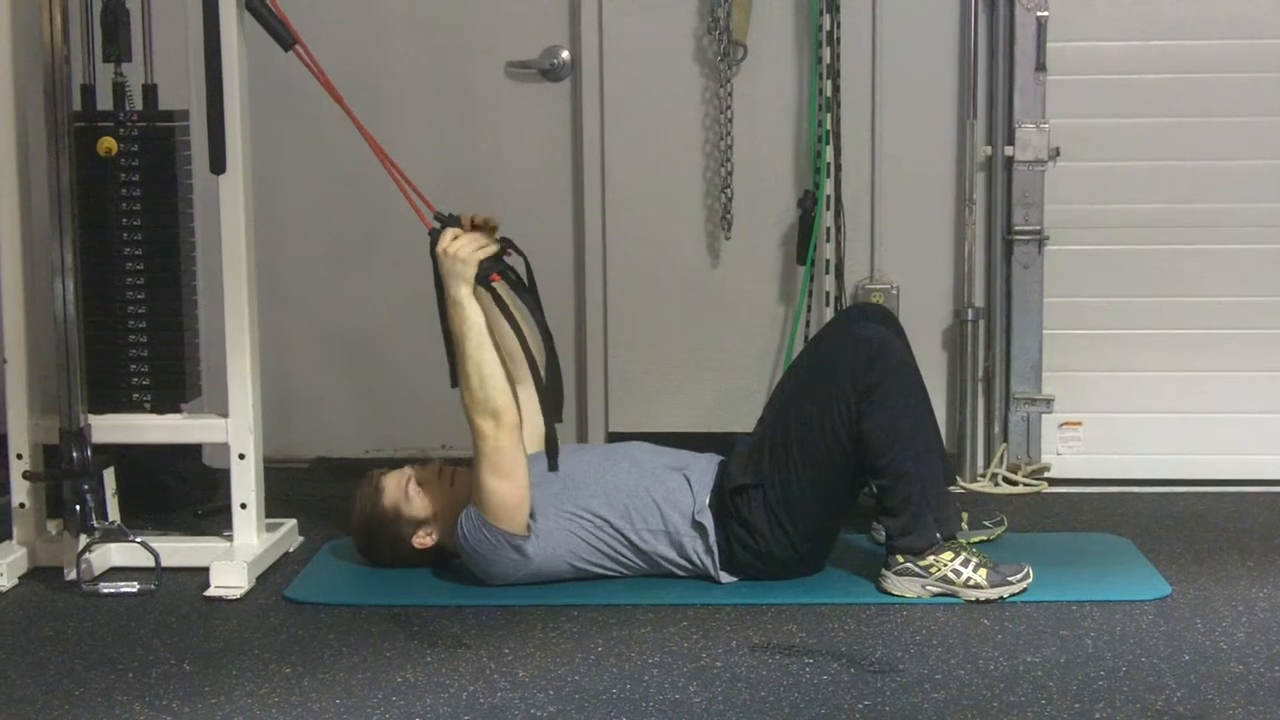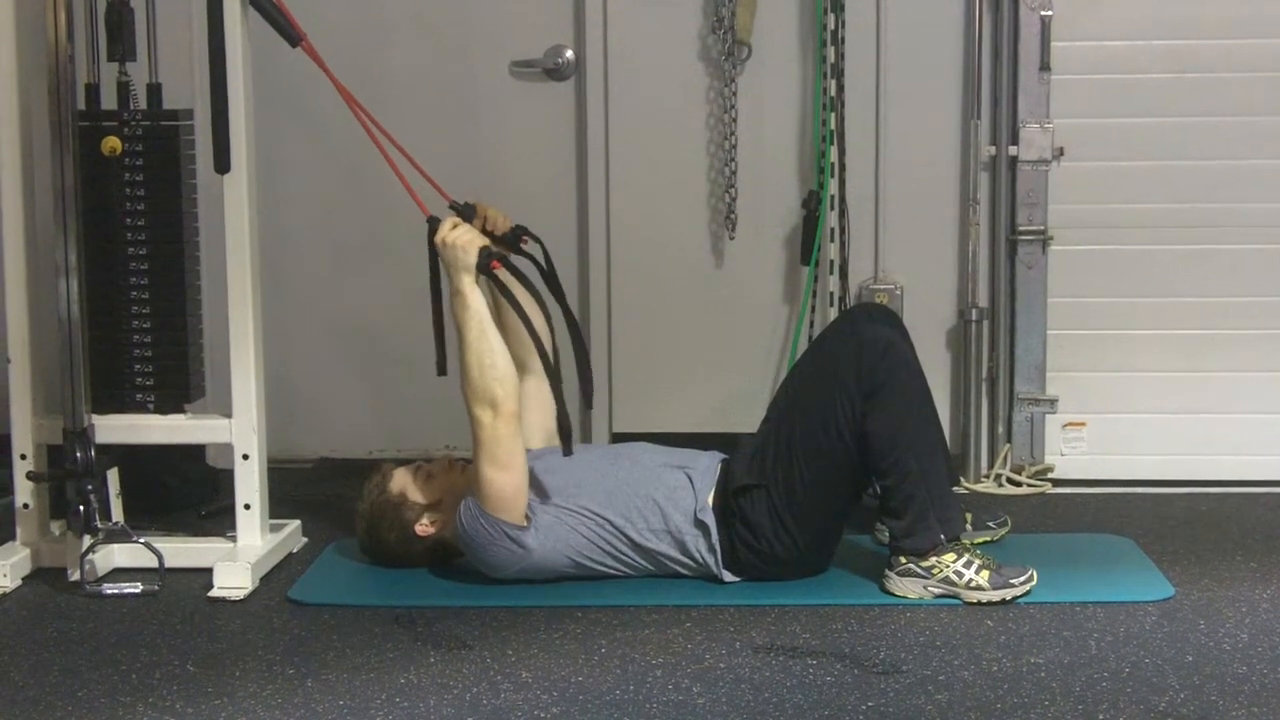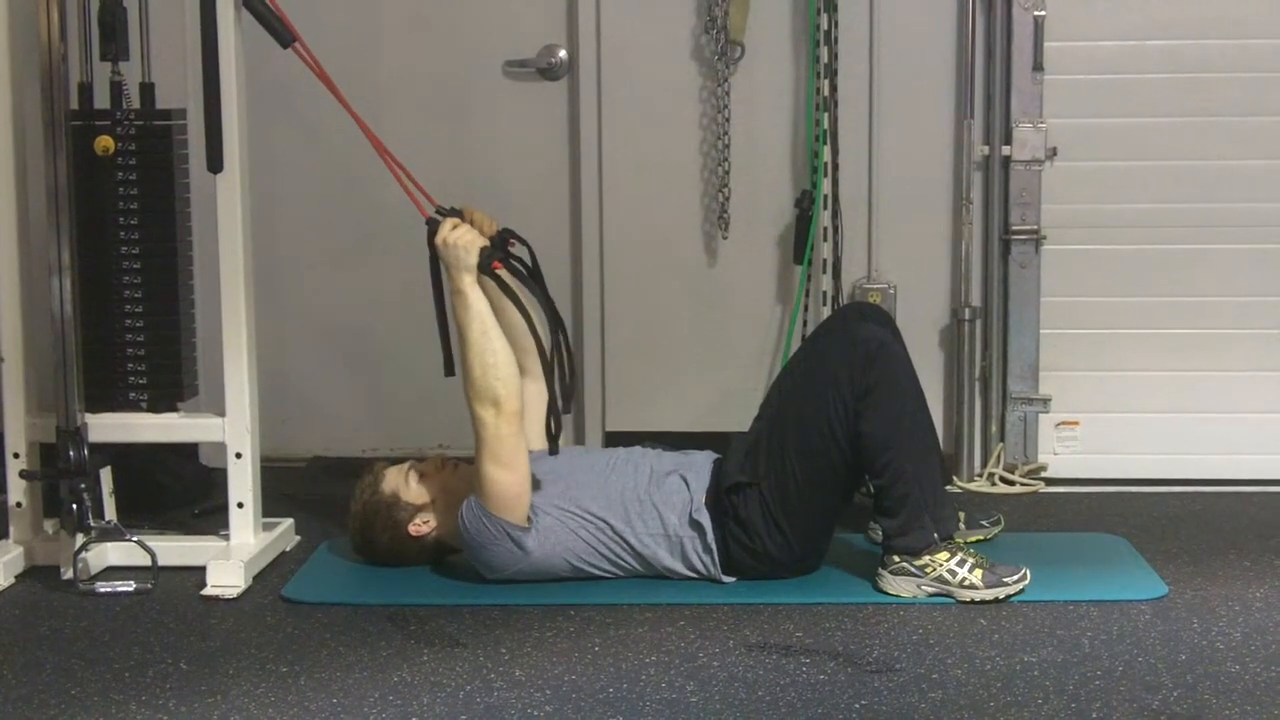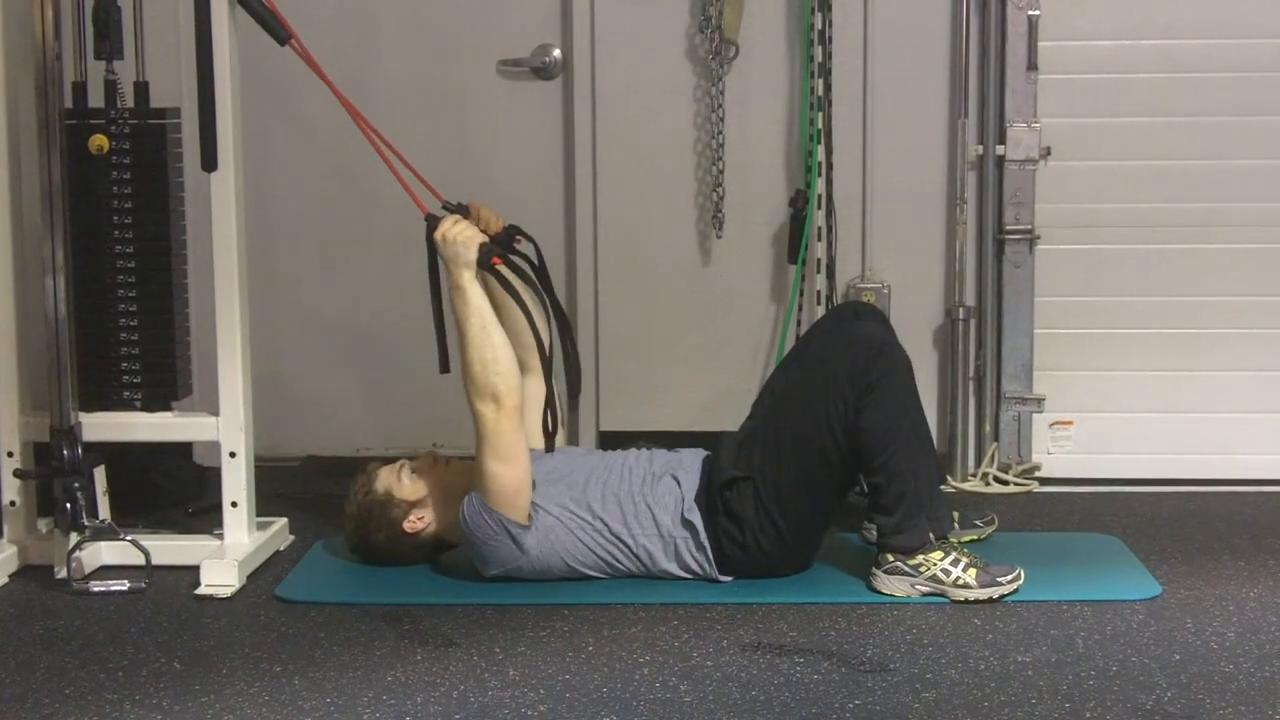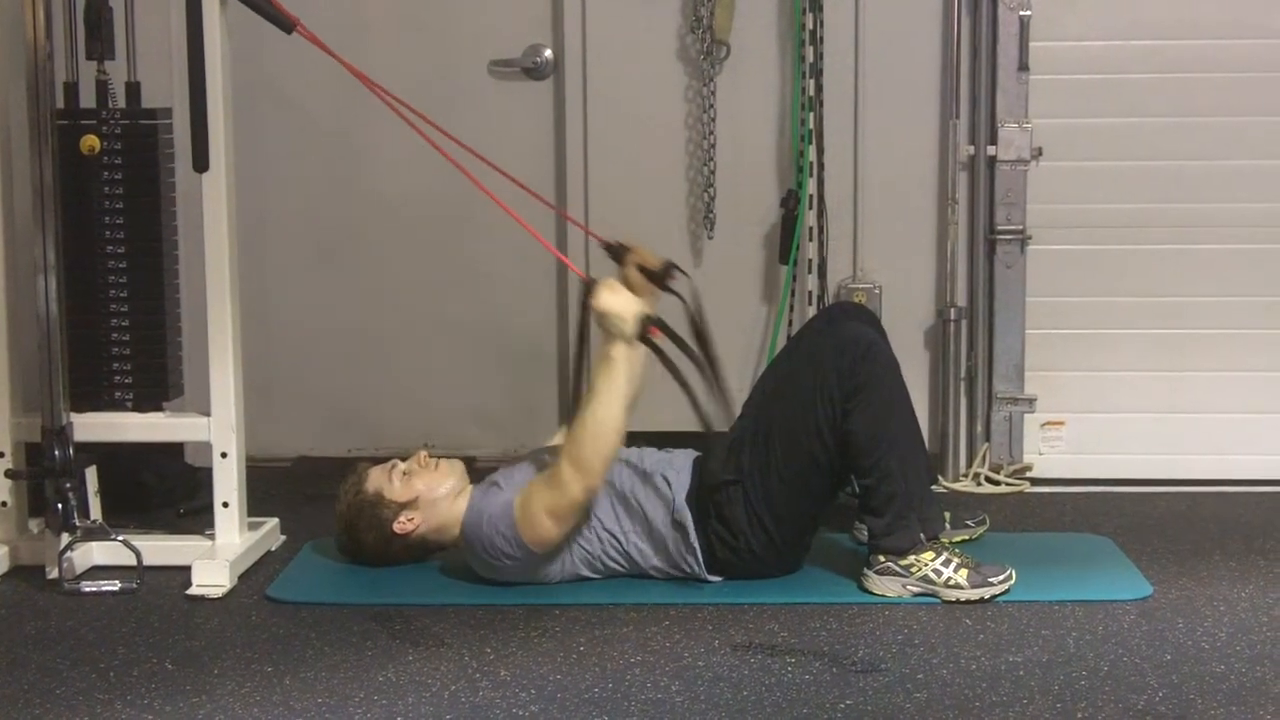
dt=1s
person 1, frame 1
left shoulder: (513, 489)
right shoulder: (492, 547)
left elbow: (521, 383)
right elbow: (495, 423)
left wrist: (485, 276)
right wrist: (460, 293)
left hip: (731, 492)
right hip: (753, 532)
left knee: (865, 329)
right knee: (868, 353)
left ankle: (926, 512)
right ankle: (924, 553)
person 1, frame 2
left shoulder: (516, 483)
right shoulder: (494, 538)
left elbow: (532, 371)
right elbow: (494, 411)
left wrist: (498, 261)
right wrist: (463, 281)
left hip: (737, 491)
right hip: (756, 532)
left knee: (869, 329)
right knee: (872, 352)
left ankle: (928, 514)
right ankle: (927, 553)
person 1, frame 3
left shoulder: (513, 486)
right shoulder: (494, 538)
left elbow: (530, 376)
right elbow: (497, 410)
left wrist: (490, 268)
right wrist: (462, 281)
left hip: (728, 491)
right hip: (751, 531)
left knee: (860, 328)
right knee: (865, 352)
left ankle: (919, 512)
right ankle: (921, 551)
person 1, frame 4
left shoulder: (512, 485)
right shoulder: (494, 533)
left elbow: (529, 374)
right elbow: (497, 406)
left wrist: (493, 264)
right wrist: (461, 277)
left hip: (720, 488)
right hip: (744, 528)
left knee: (857, 327)
right knee: (868, 355)
left ankle: (914, 512)
right ankle: (915, 552)
person 1, frame 5
left shoulder: (497, 496)
right shoulder: (490, 532)
left elbow: (586, 433)
right elbow: (580, 478)
left wrist: (633, 322)
right wrist: (617, 343)
left hip: (711, 487)
right hip: (735, 529)
left knee: (846, 329)
right knee: (853, 354)
left ankle: (909, 515)
right ankle: (906, 554)
